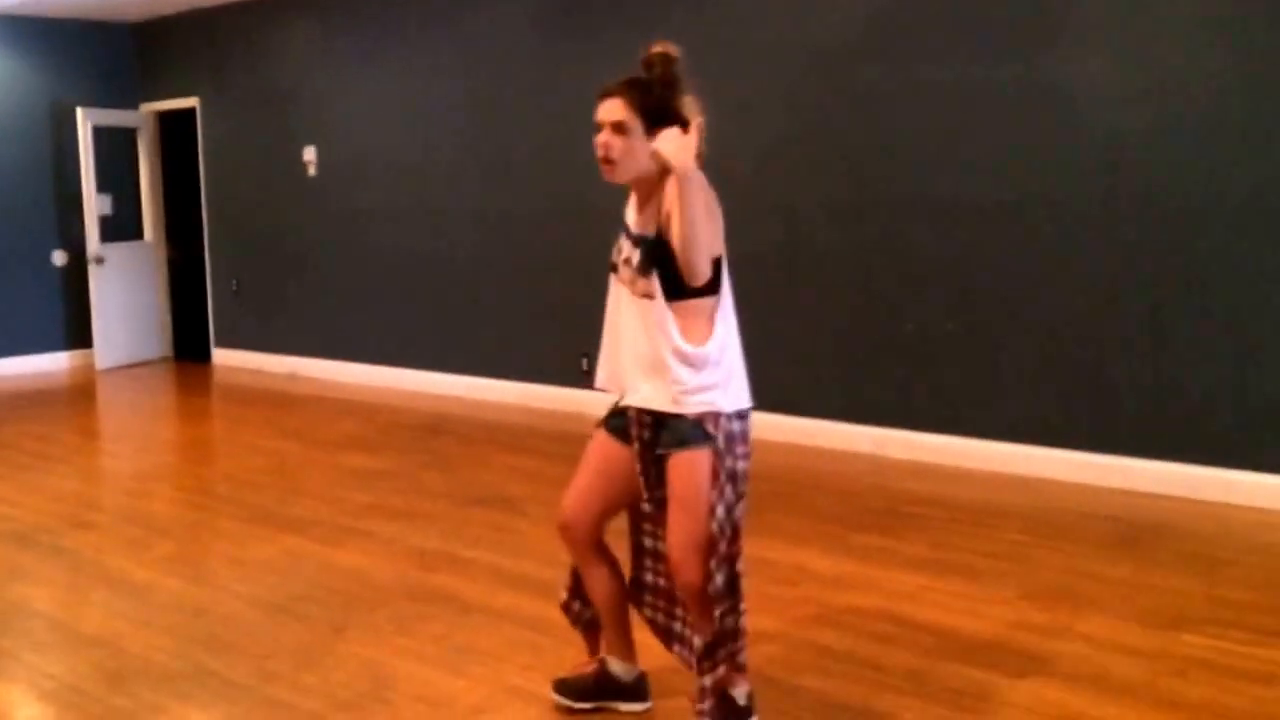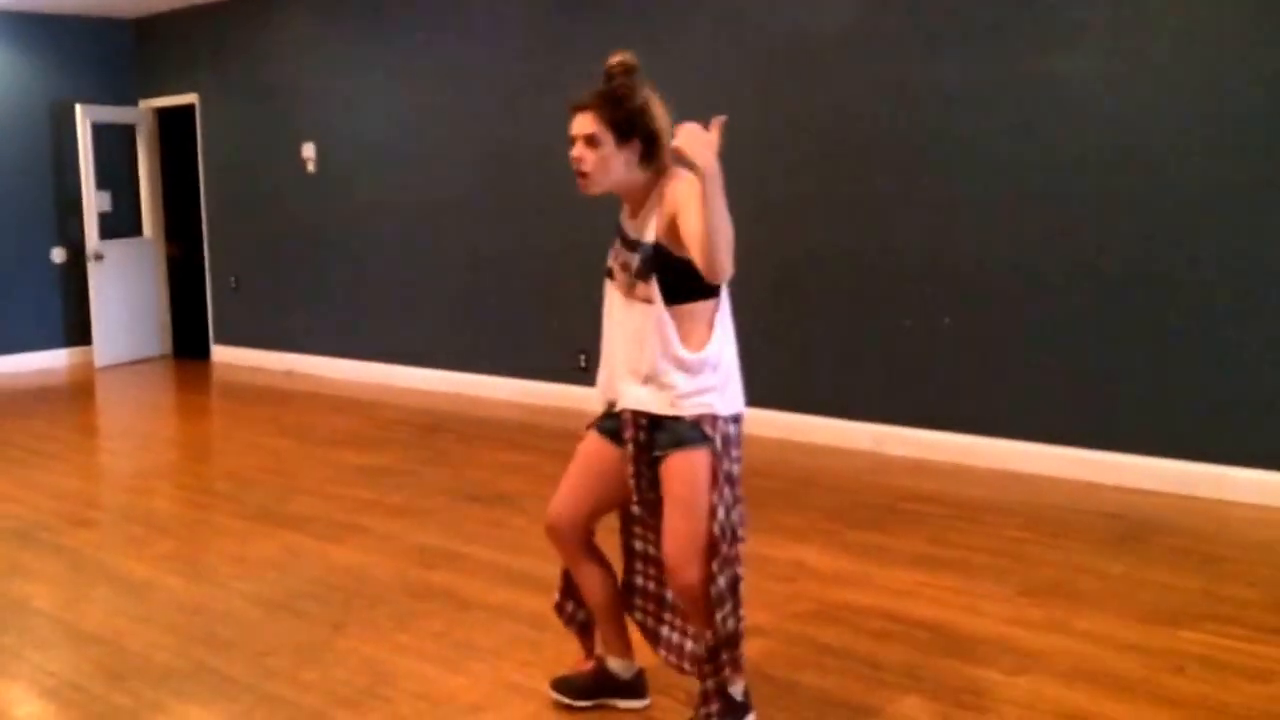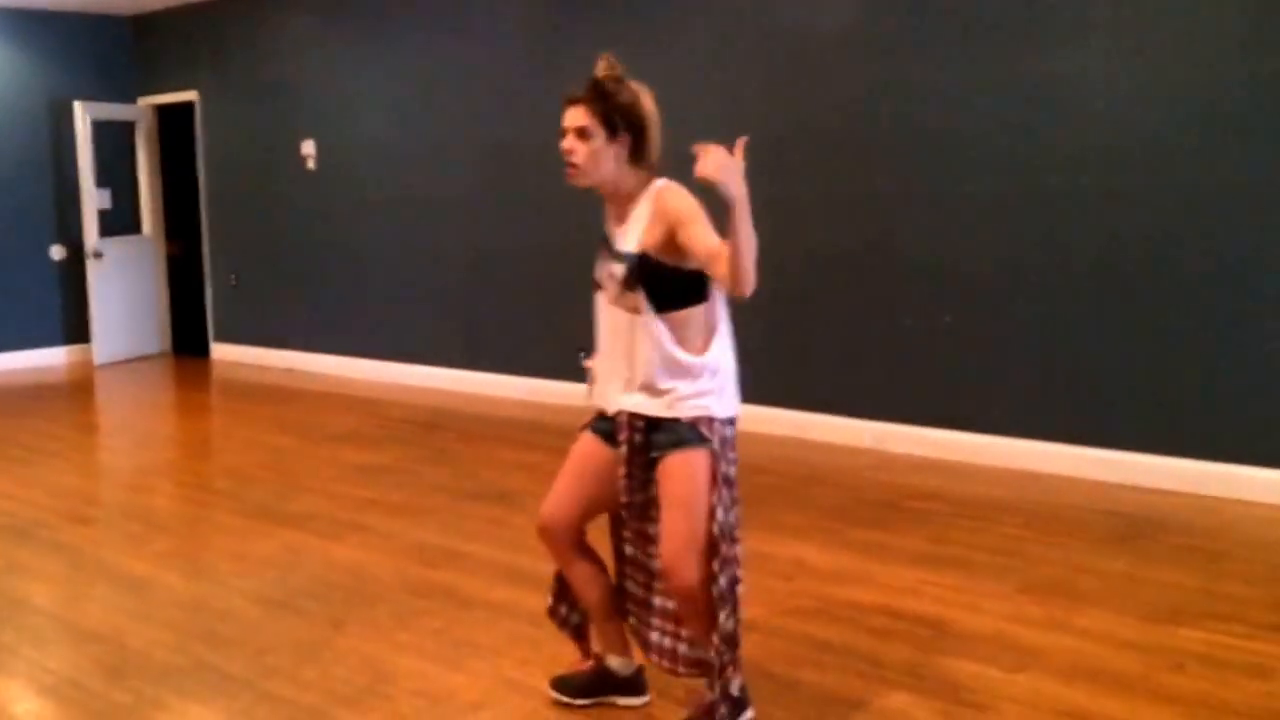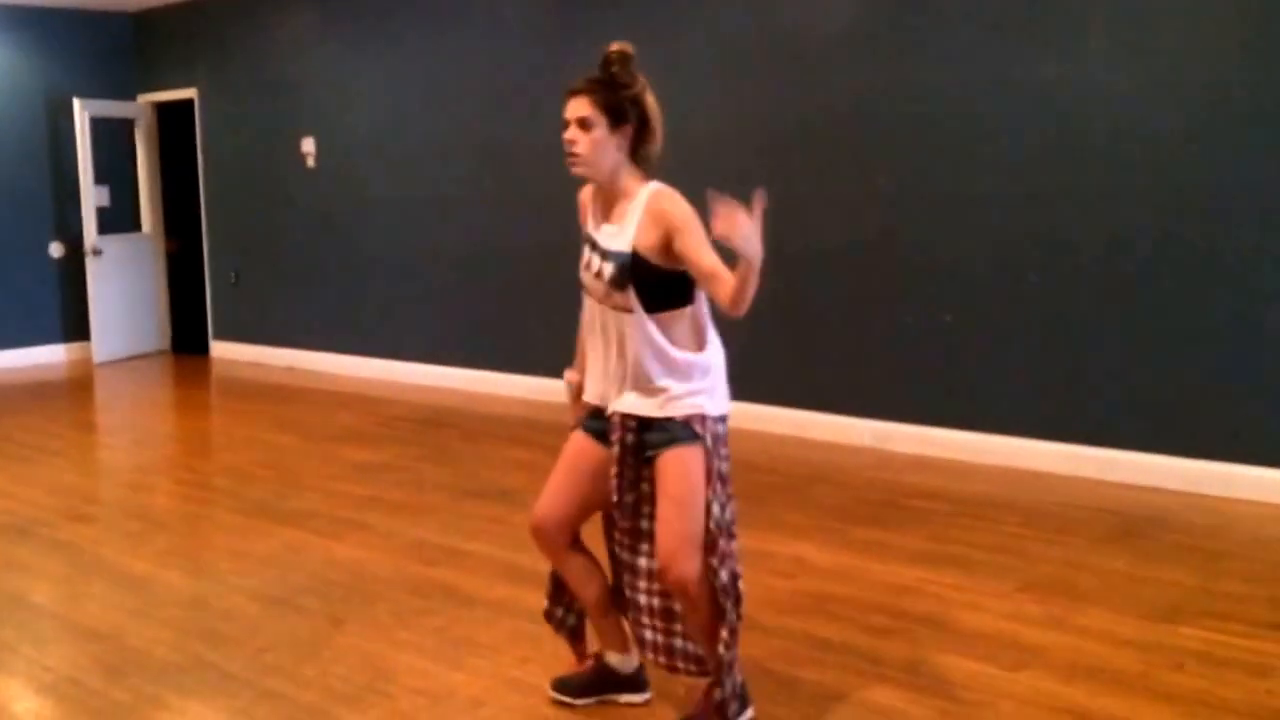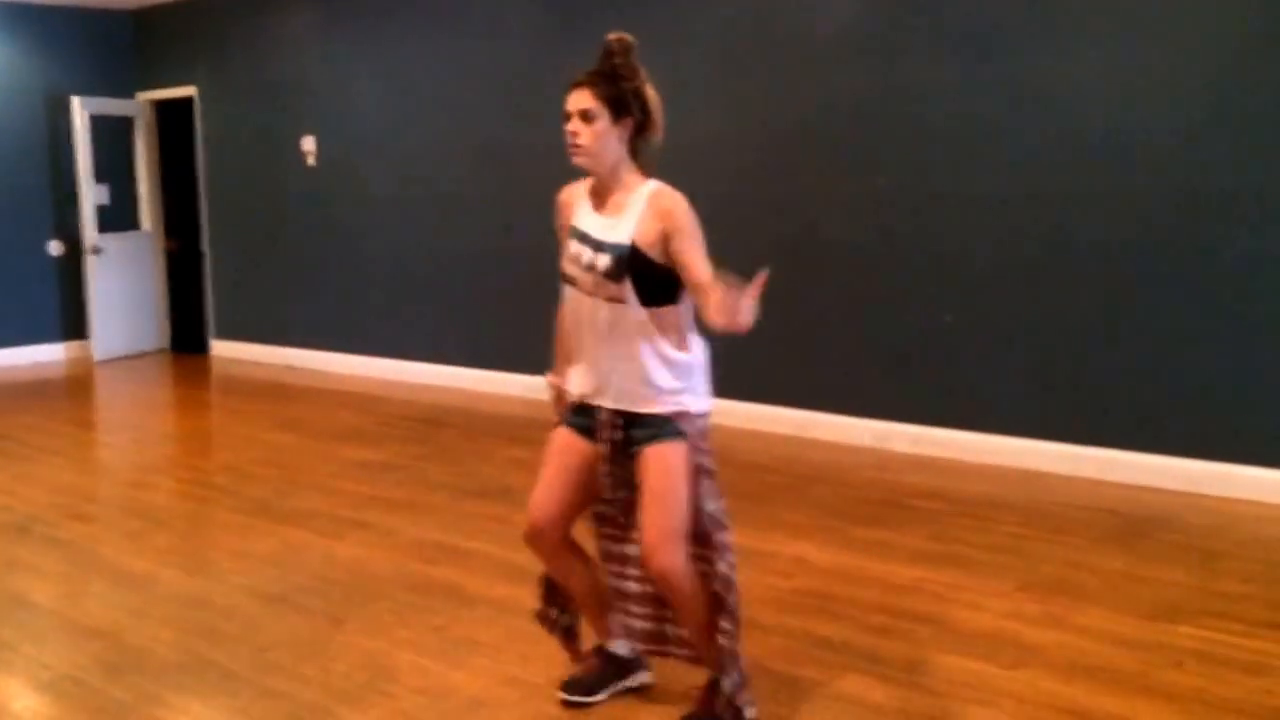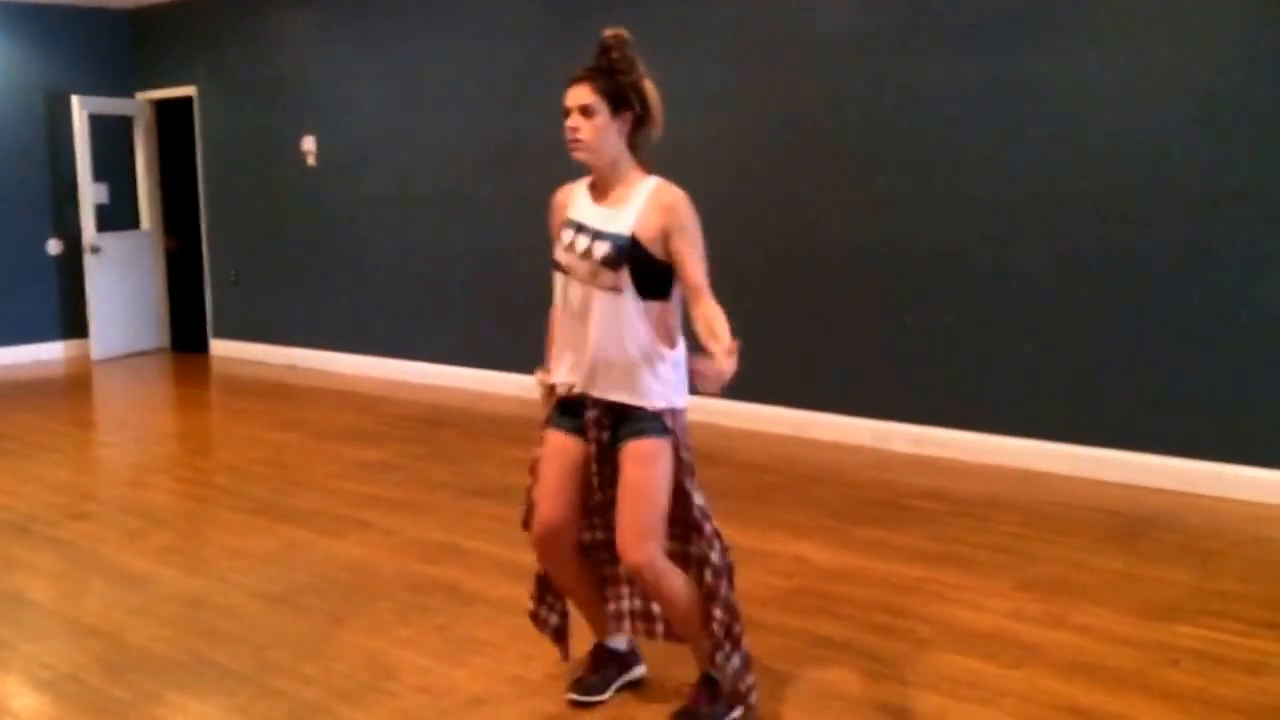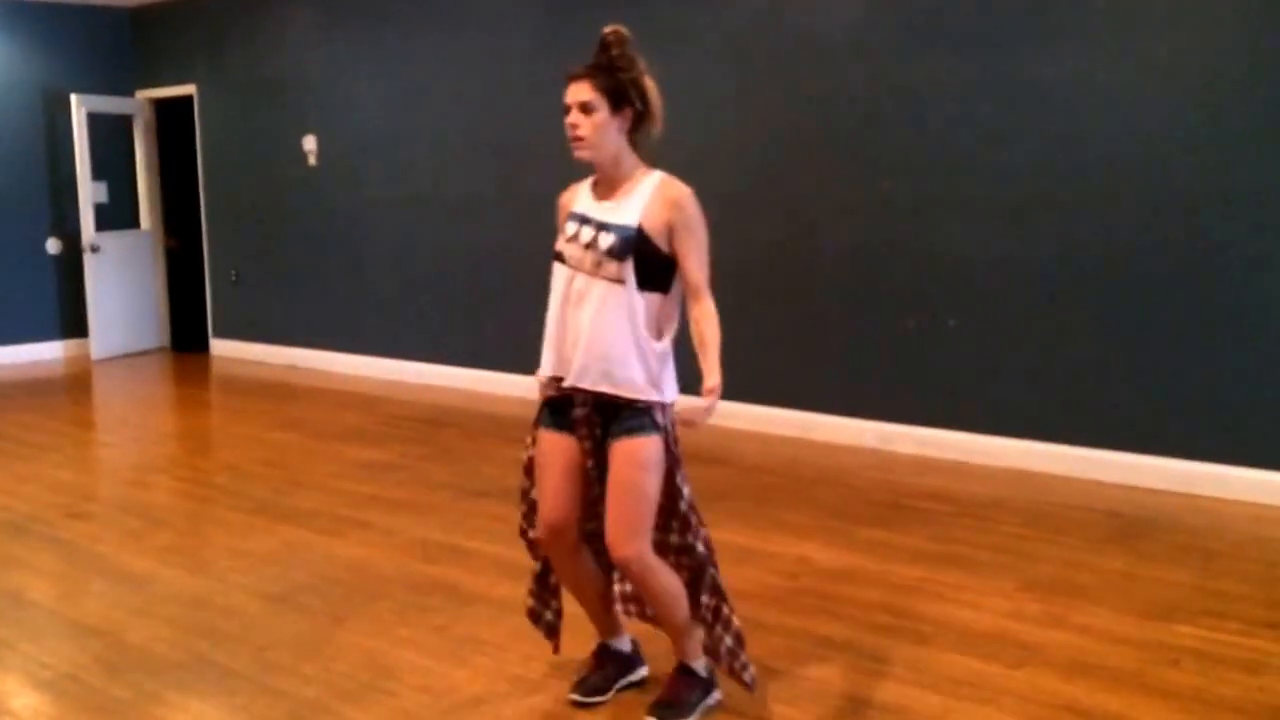
dt=0.1s
person 1, frame 1
left shoulder: (685, 190)
right shoulder: (636, 195)
left elbow: (696, 272)
left wrist: (683, 172)
left hip: (701, 409)
right hip: (639, 402)
left knee: (690, 568)
right knee: (576, 523)
person 1, frame 2
left shoulder: (680, 194)
right shoulder: (631, 203)
left elbow: (715, 266)
left wrist: (708, 174)
left hip: (696, 411)
right hip: (630, 404)
left knee: (687, 569)
right knee: (565, 522)
person 1, frame 3
left shoulder: (671, 202)
right shoulder: (613, 204)
left elbow: (737, 282)
left wrist: (736, 197)
left hip: (691, 413)
right hip: (624, 407)
left knee: (684, 570)
right knee: (556, 523)
right ankle: (617, 663)
person 1, frame 4
left shoulder: (663, 209)
right shoulder: (587, 204)
left elbow: (728, 297)
left wrist: (749, 256)
right wrist: (581, 372)
left hip: (682, 410)
right hip: (612, 406)
left knee: (679, 565)
right knee: (549, 525)
right ankle: (617, 664)
person 1, frame 5
left shoulder: (664, 208)
right shoulder: (569, 202)
left elbow: (709, 300)
left wrist: (737, 310)
right wrist: (560, 372)
left hip: (664, 406)
right hip: (594, 401)
left knee: (664, 559)
right knee: (543, 526)
right ankle: (617, 651)
person 1, frame 6
left shoulder: (666, 204)
right shoulder: (564, 201)
left elbow: (699, 295)
left wrist: (722, 351)
right wrist: (550, 368)
left hip: (648, 403)
right hip: (577, 395)
left knee: (640, 555)
right knee: (548, 531)
right ankle: (615, 647)
person 1, frame 7
left shoulder: (670, 198)
right shoulder: (571, 200)
left elbow: (699, 296)
left wrist: (712, 373)
right wrist: (551, 367)
left hip: (636, 397)
right hip: (568, 391)
left knee: (628, 549)
right knee: (551, 530)
right ankle: (618, 647)
